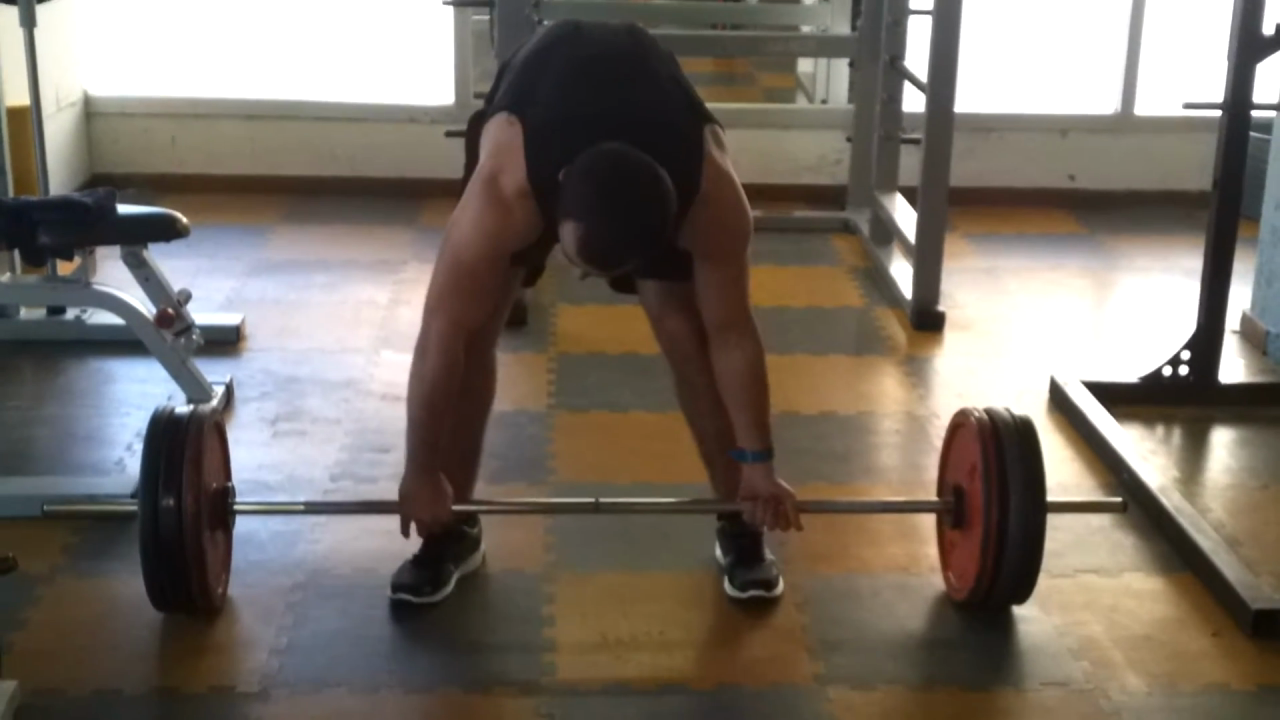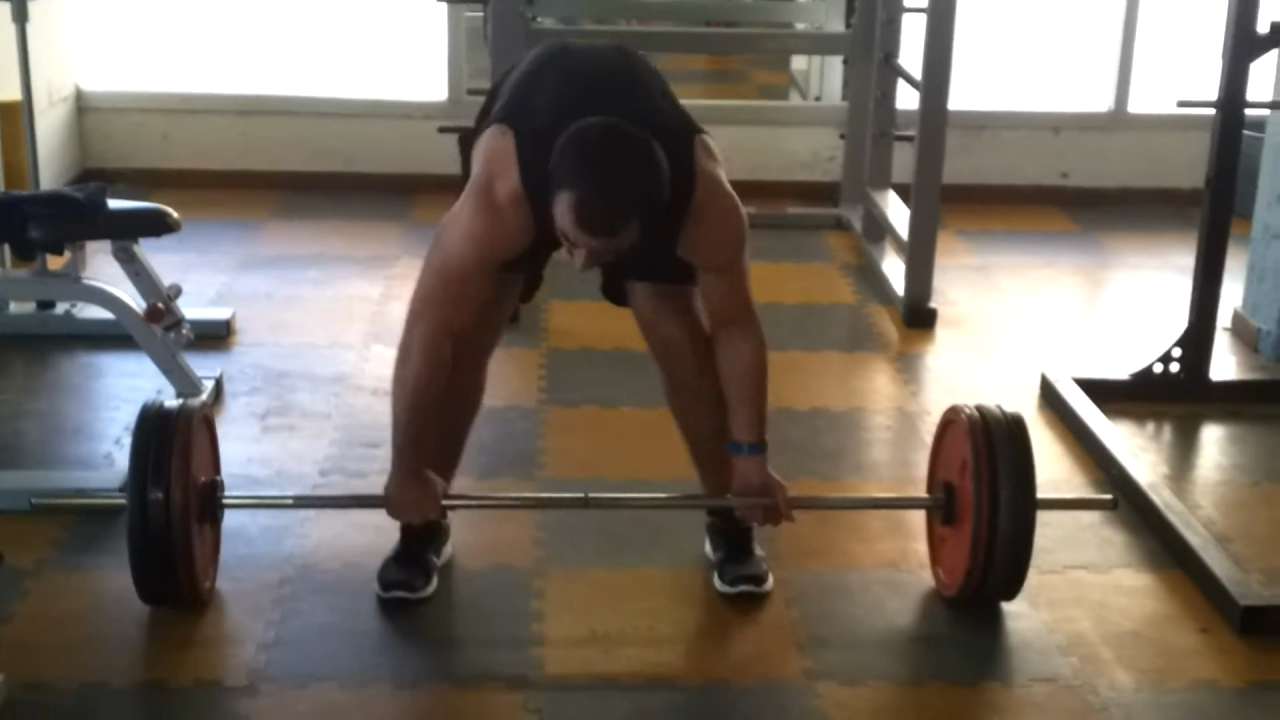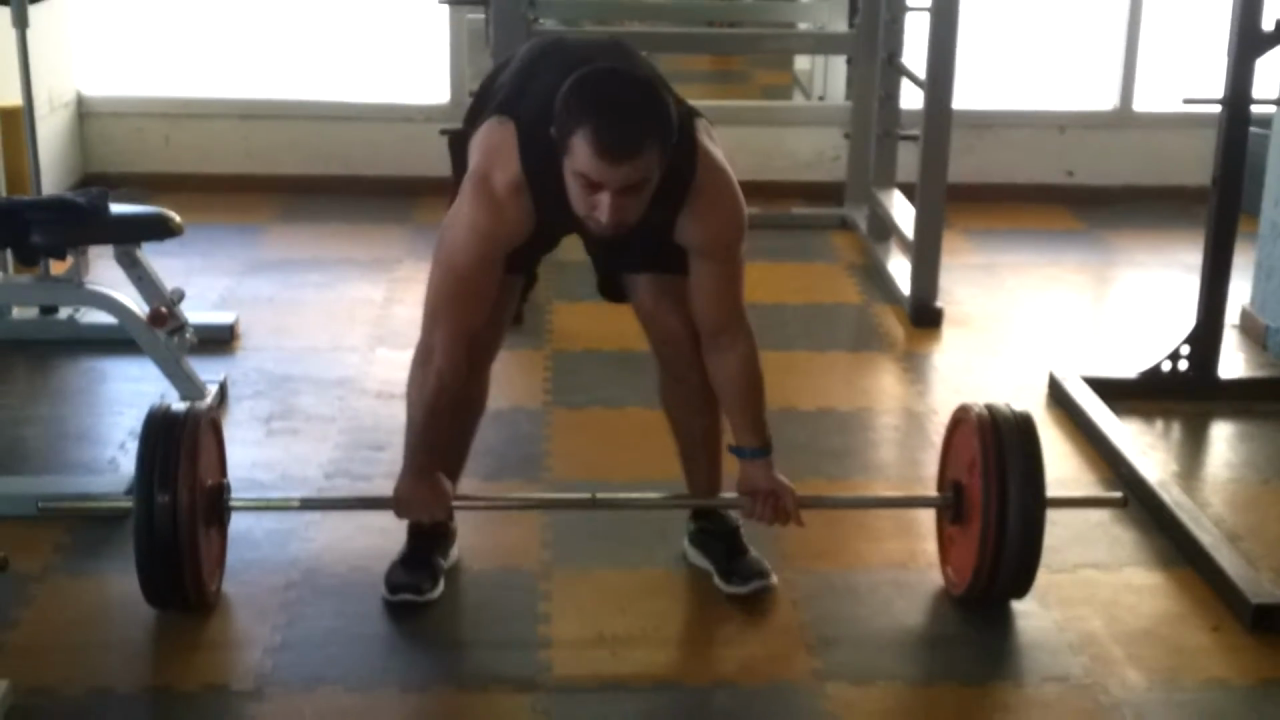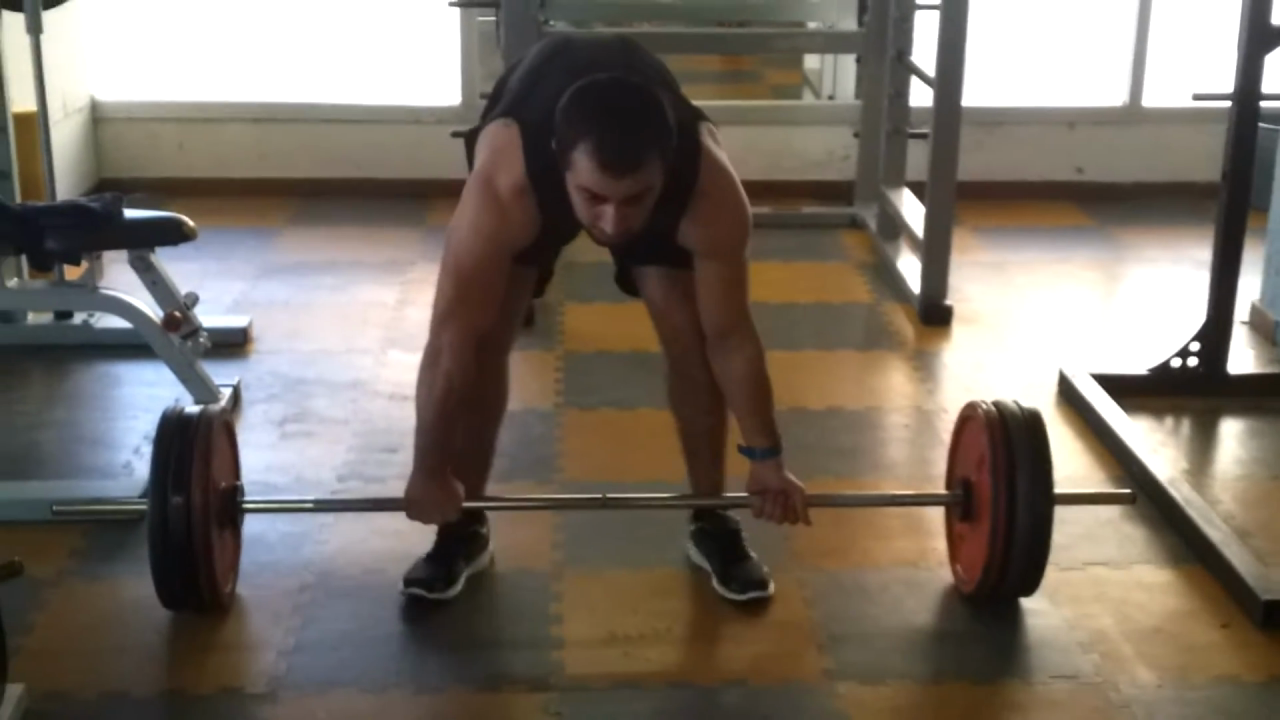
dt=0.4s
person 1, frame 1
left shoulder: (712, 199)
right shoulder: (505, 191)
left elbow: (730, 332)
right elbow: (444, 333)
left wrist: (757, 464)
right wrist: (421, 474)
left knee: (687, 332)
right knee: (475, 326)
left ankle: (737, 525)
right ankle: (454, 529)
person 1, frame 2
left shoulder: (707, 204)
right shoulder: (497, 199)
left elbow: (734, 325)
right elbow: (427, 335)
left wrist: (750, 457)
right wrist: (407, 472)
left knee: (681, 338)
right knee: (466, 337)
left ankle: (726, 521)
right ankle: (425, 526)
person 1, frame 3
left shoulder: (707, 188)
right shoulder: (498, 184)
left elbow: (723, 335)
right elbow: (445, 339)
left wrist: (756, 459)
right wrist: (418, 473)
left knee: (680, 336)
right knee: (473, 342)
left ankle: (709, 518)
right ankle: (431, 529)
person 1, frame 4
left shoulder: (711, 189)
right shoulder: (502, 186)
left elbow: (728, 335)
right elbow: (453, 339)
left wrist: (766, 459)
right wrist: (430, 473)
left knee: (687, 333)
right knee: (487, 336)
left ankle: (711, 520)
right ankle: (464, 527)
